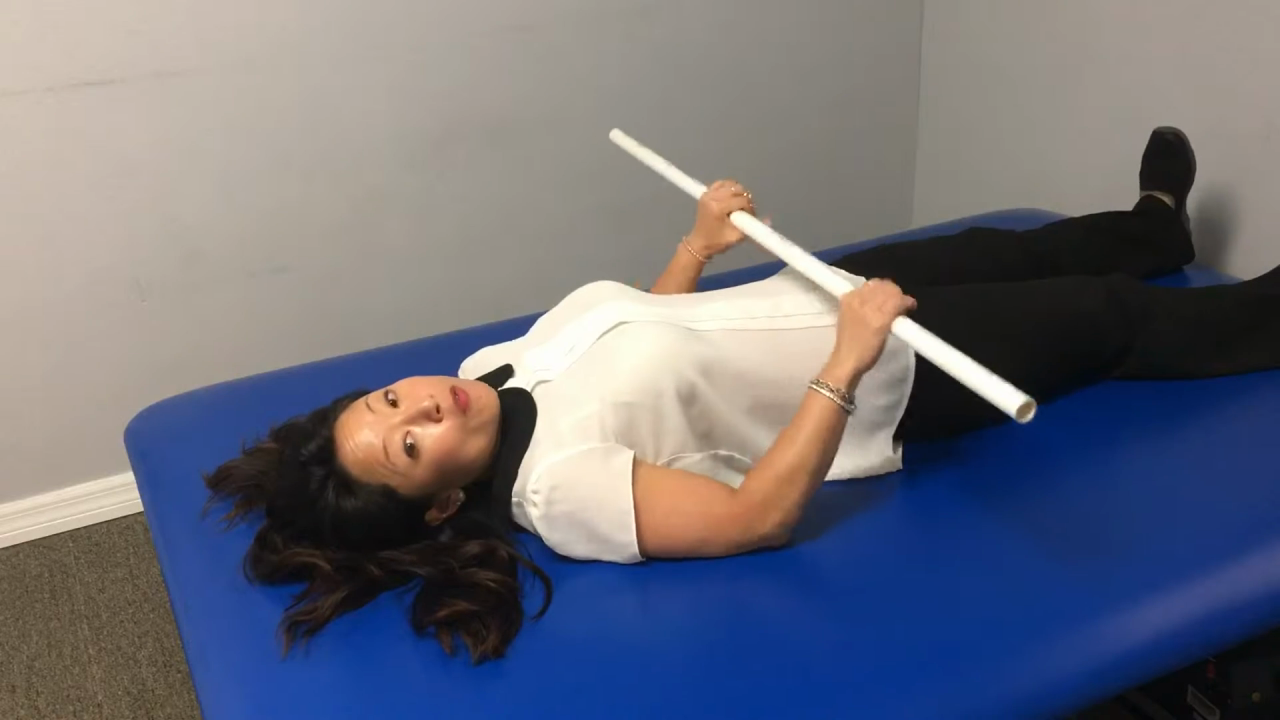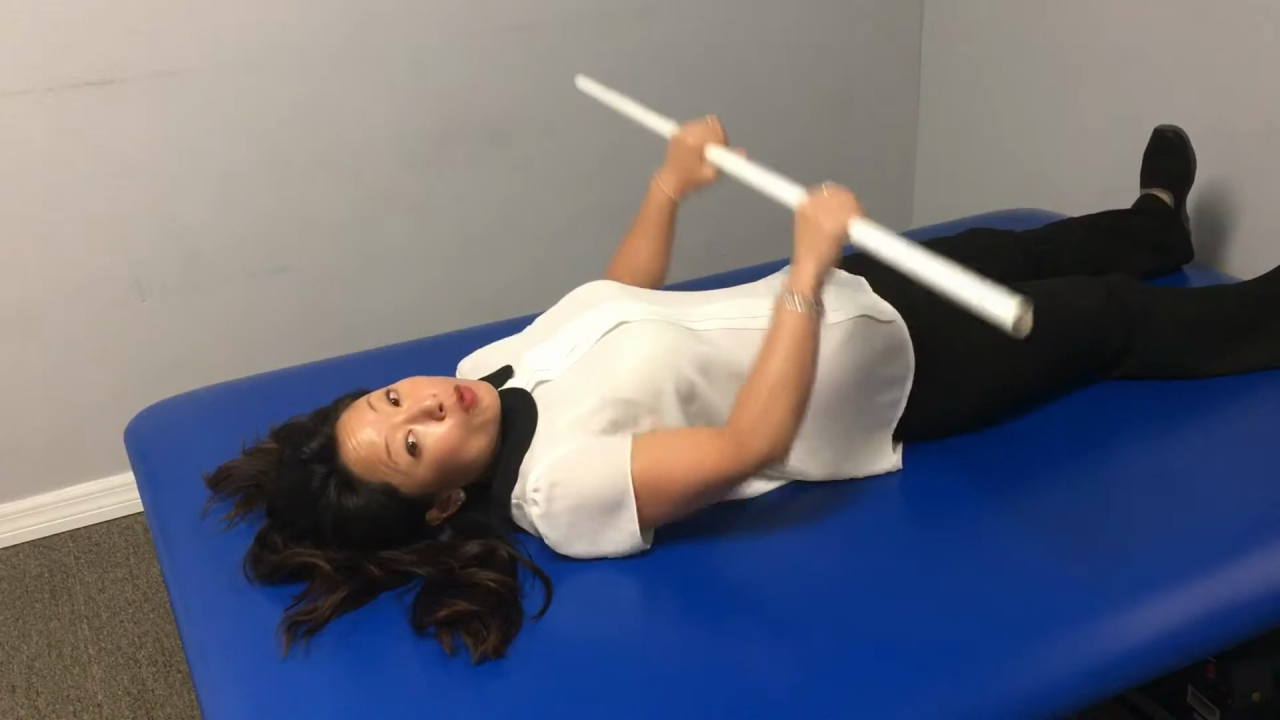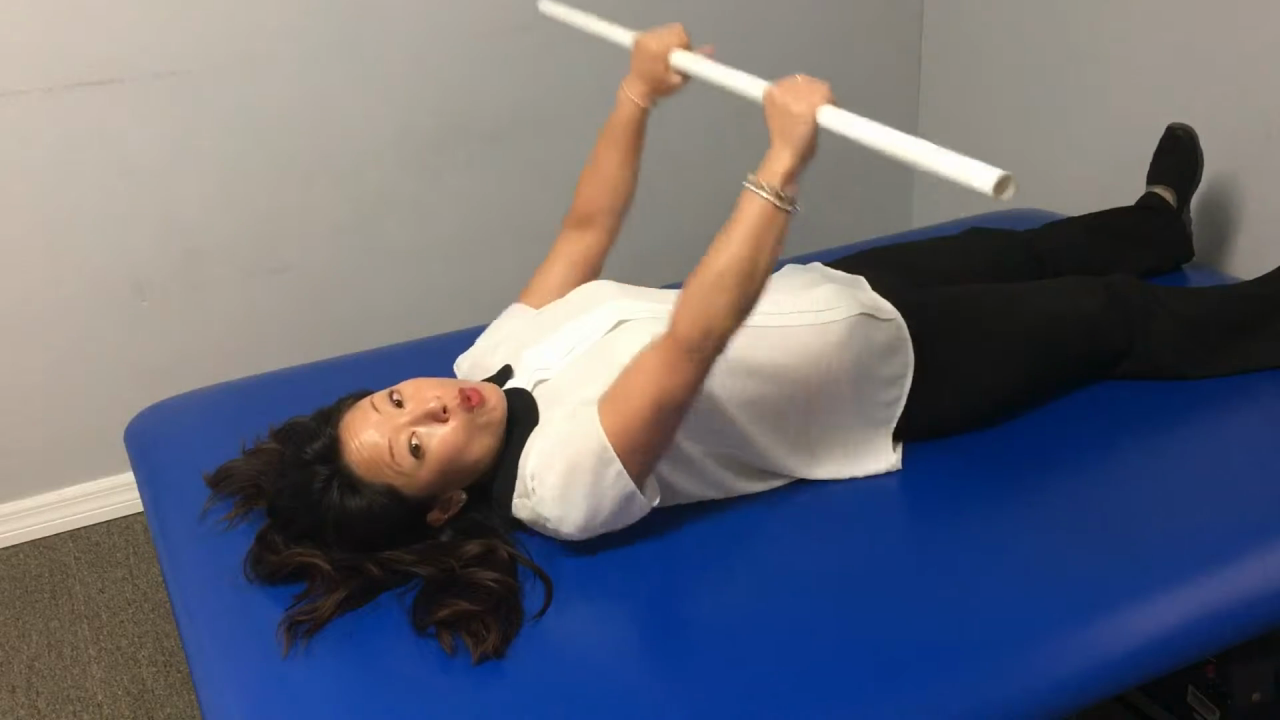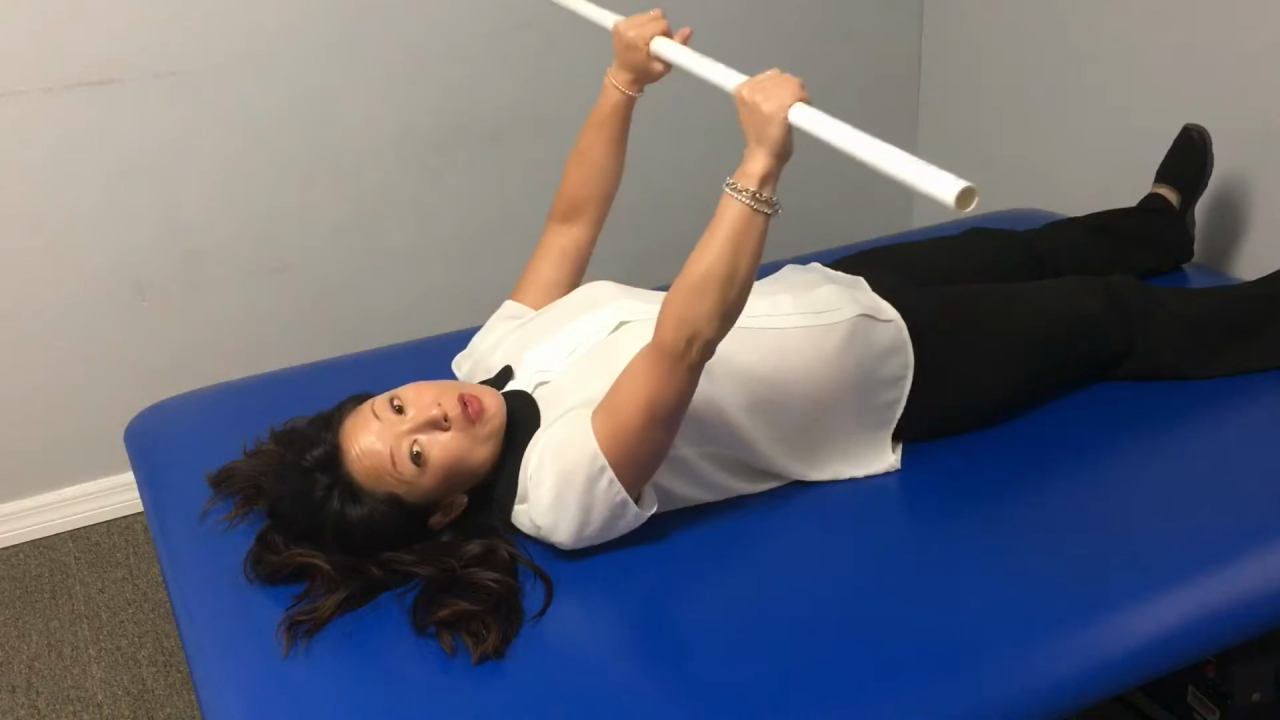
dt=0.2s
person 1, frame 1
left shoulder: (493, 365)
right shoulder: (559, 491)
right elbow: (760, 515)
left wrist: (698, 247)
right wrist: (851, 359)
left hip: (821, 293)
right hip: (882, 381)
left knee: (1015, 251)
right knee: (1108, 322)
left ankle: (1155, 225)
person 1, frame 2
left shoulder: (497, 364)
right shoulder: (562, 491)
left elbow: (624, 303)
right elbow: (756, 433)
left wrist: (669, 193)
right wrist: (813, 255)
left hip: (835, 303)
right hip: (883, 375)
left knee: (1008, 255)
right knee: (1106, 327)
left ankle: (1153, 229)
person 1, frame 3
left shoulder: (498, 359)
right shoulder: (564, 480)
left elbow: (587, 229)
right elbow: (703, 332)
left wrist: (636, 98)
right wrist: (782, 162)
left hip: (836, 290)
right hip: (888, 371)
left knee: (1007, 248)
right knee: (1111, 320)
left ankle: (1157, 220)
person 1, frame 4
left shoulder: (495, 357)
right shoulder: (565, 487)
left elbow: (572, 221)
right elbow: (687, 338)
right wrist: (760, 162)
left hip: (831, 292)
right hip: (888, 373)
left knee: (1010, 249)
right knee: (1112, 322)
left ankle: (1160, 221)
